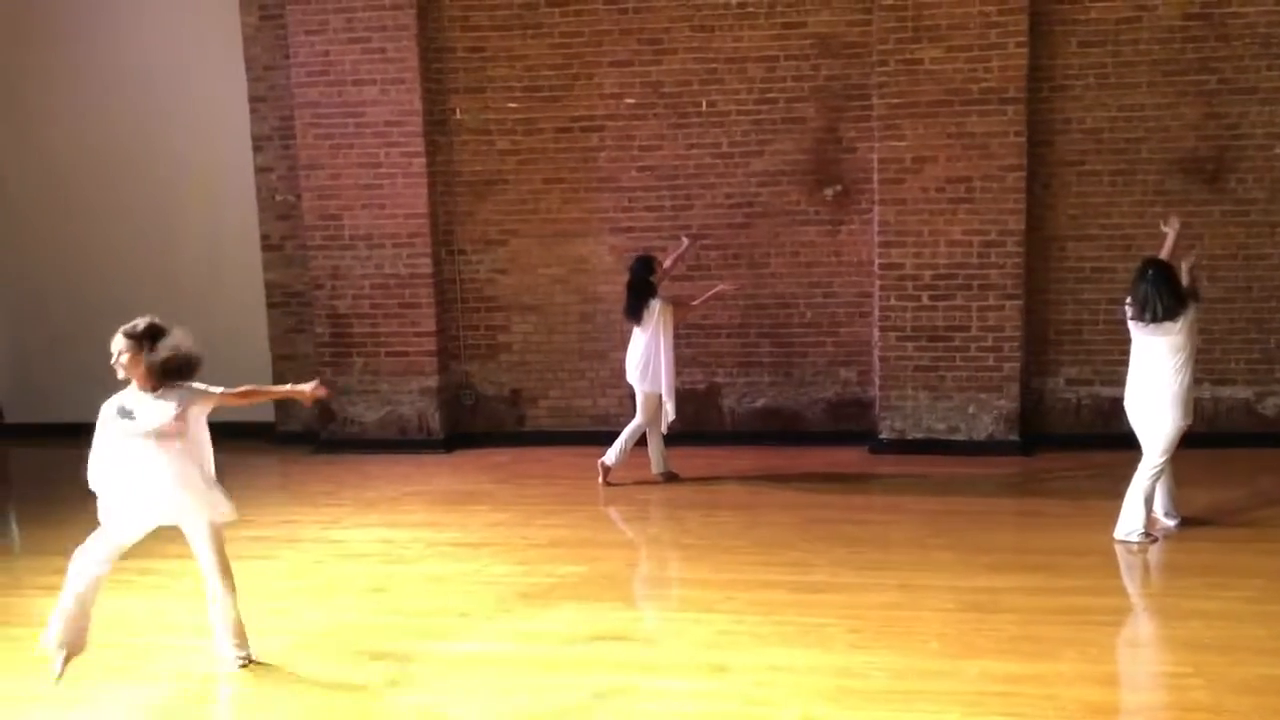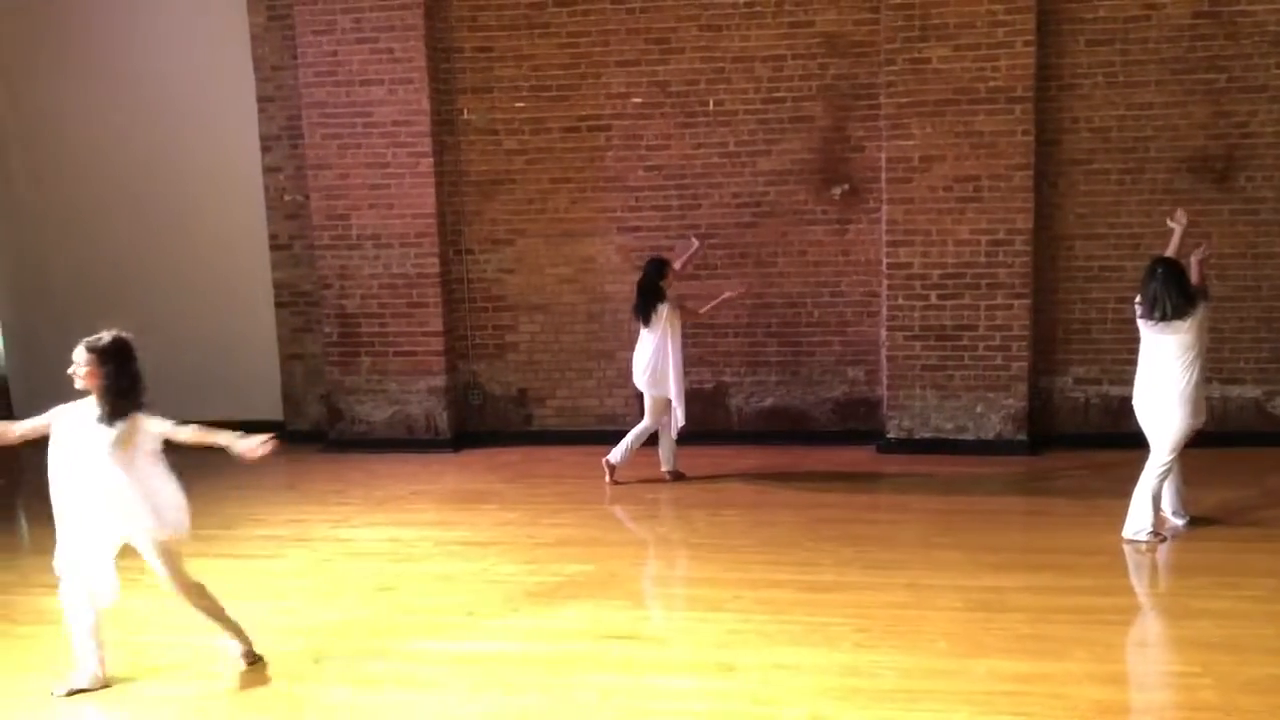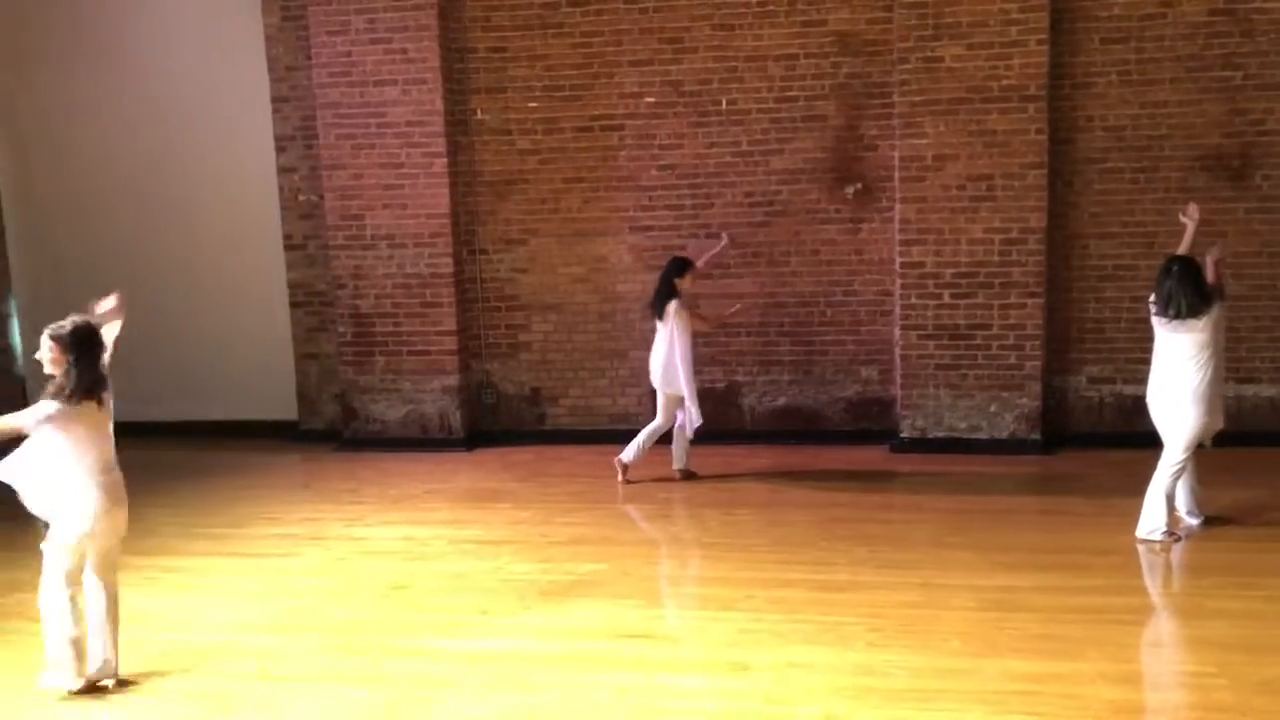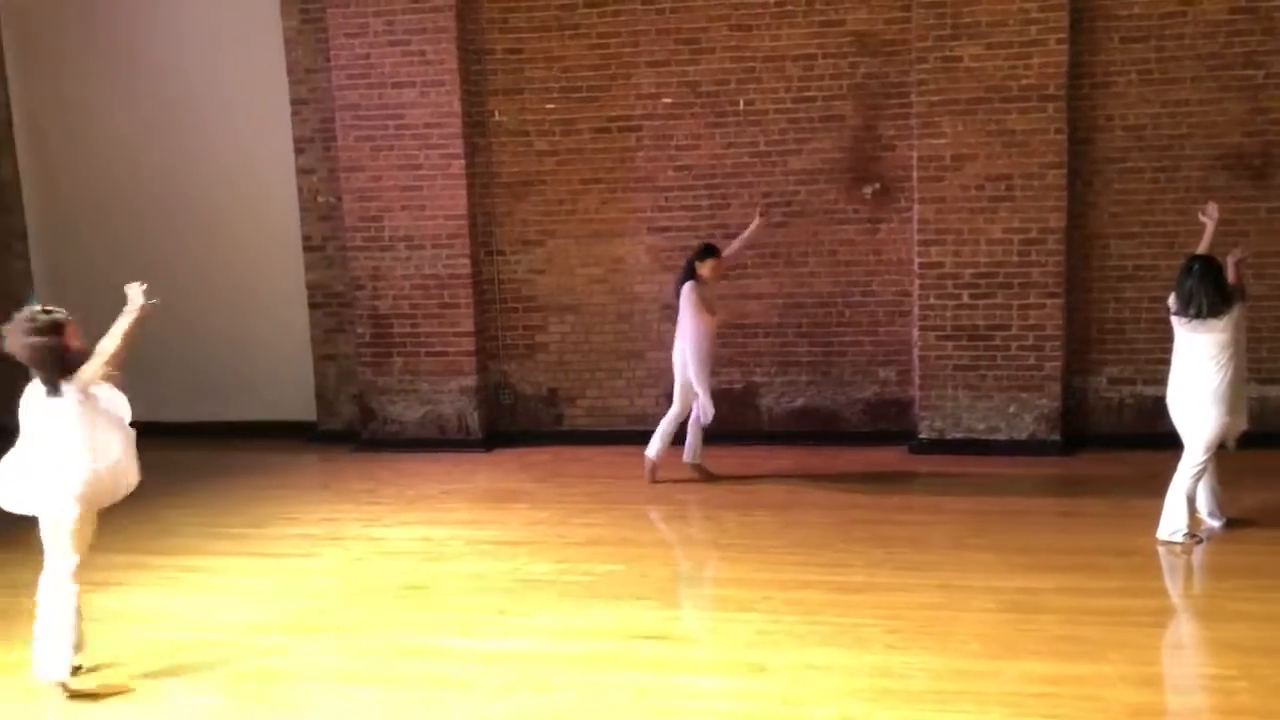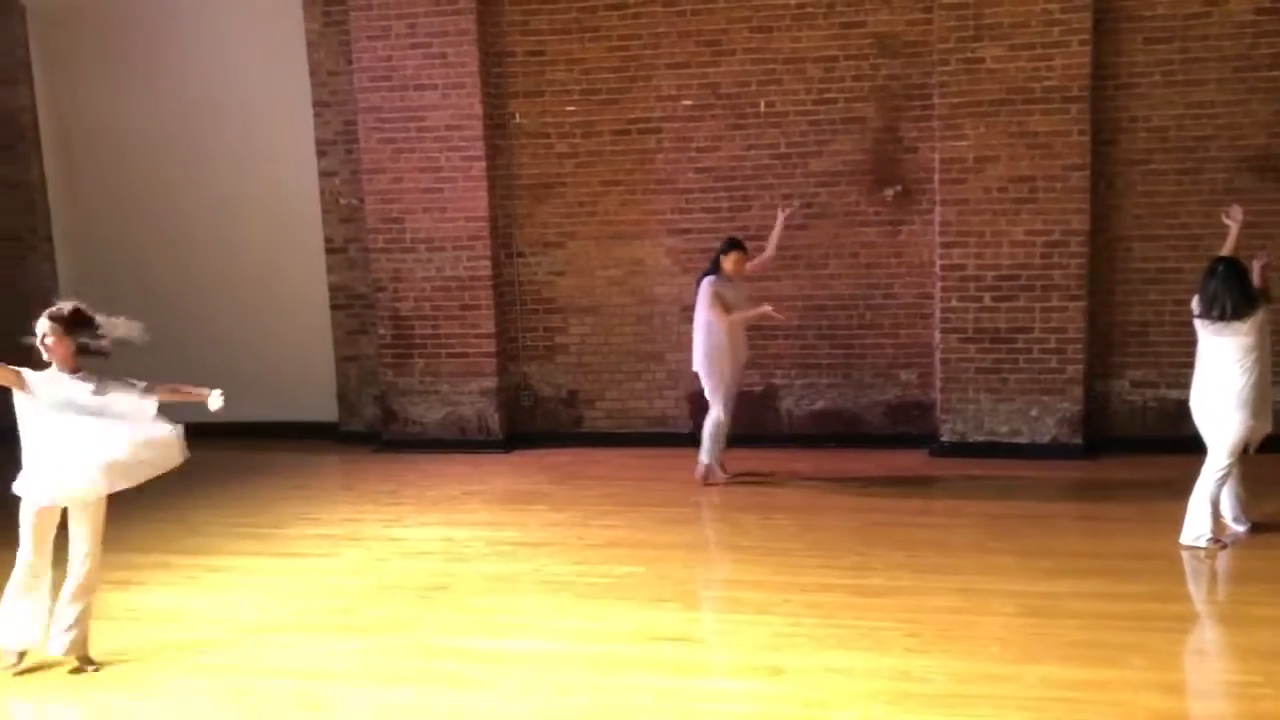
dt=0.2s
person 1, frame 1
left shoulder: (186, 394)
right shoulder: (116, 406)
left elbow: (240, 395)
right elbow: (105, 438)
left wrist: (294, 390)
right wrist: (157, 428)
left hip: (190, 497)
right hip: (137, 501)
left knee: (216, 569)
right knee: (89, 560)
left ankle: (234, 647)
right ankle: (66, 640)
person 1, frame 2
left shoulder: (132, 419)
right shoulder: (69, 415)
left elbow: (184, 432)
left wrist: (238, 441)
left hip: (140, 515)
right hip: (97, 520)
left knee: (179, 584)
right knee: (75, 592)
left ankle: (239, 642)
right ankle: (88, 672)
person 1, frame 3
left shoulder: (60, 407)
right shoulder: (96, 390)
right elbow: (107, 348)
right wrist: (110, 318)
left hip: (82, 507)
right hip: (108, 502)
left knee: (57, 589)
right knee: (102, 582)
left ankle: (74, 671)
right ankle: (104, 666)
person 1, frame 4
left shoulder: (44, 385)
right shoulder: (73, 383)
right elbow: (104, 358)
right wrist: (132, 311)
left hip: (60, 486)
right hip: (72, 494)
left knee: (60, 568)
right knee: (65, 573)
left ankle: (54, 656)
right ankle: (58, 665)
person 1, frame 5
left shoulder: (101, 384)
right shoulder: (32, 381)
left elbow: (154, 391)
left wrist: (199, 393)
left hip: (86, 485)
right hip: (42, 483)
left knee: (85, 564)
right knee: (32, 561)
left ankle: (73, 644)
person 2, frame 1
left shoulder: (1133, 312)
right shoulder: (1185, 317)
left elbow: (1153, 276)
right elbow: (1190, 292)
left wrist: (1172, 236)
right wrist: (1187, 269)
left hip: (1138, 400)
right hip: (1167, 404)
left knee: (1159, 457)
right knee: (1154, 462)
left ankle: (1166, 514)
right ankle: (1130, 528)
person 2, frame 2
left shoulder: (1142, 311)
right shoulder: (1193, 316)
left elbow: (1162, 272)
right elbow: (1199, 289)
left wrist: (1179, 232)
right wrist: (1197, 264)
left hip: (1146, 398)
right hip: (1176, 402)
left knee: (1167, 455)
right knee: (1162, 461)
left ankle: (1174, 513)
right ankle: (1138, 527)
person 2, frame 3
left shoulder: (1157, 310)
right shoulder: (1208, 315)
left elbow: (1175, 270)
right elbow: (1216, 290)
left wrist: (1191, 227)
right wrist: (1213, 265)
left hip: (1160, 397)
right hip: (1190, 401)
left knee: (1182, 454)
right knee: (1175, 460)
left ankle: (1189, 512)
right ankle: (1152, 526)
person 2, frame 4
left shoulder: (1176, 309)
right shoulder: (1229, 315)
left elbow: (1195, 268)
right elbow: (1236, 290)
left wrist: (1210, 227)
right wrist: (1234, 266)
left hip: (1180, 397)
right hip: (1210, 402)
left knee: (1202, 455)
right knee: (1195, 461)
left ankle: (1210, 515)
right ankle: (1173, 528)
person 2, frame 5
left shoulder: (1200, 311)
right shoulder: (1253, 318)
left elbow: (1219, 272)
right elbow: (1259, 293)
left wrist: (1234, 229)
right wrist: (1259, 270)
left hip: (1203, 400)
right hip: (1234, 405)
left knee: (1227, 459)
right knee: (1219, 465)
left ankle: (1235, 519)
right ankle: (1197, 532)
person 3, frame 1
left shoulder: (642, 297)
right shoulder: (659, 305)
left elbow: (667, 268)
right elbow: (691, 307)
left wrist: (685, 248)
right wrist: (716, 290)
left hip: (644, 364)
right hip: (648, 367)
left knee: (655, 418)
right knee: (643, 419)
left ankle: (661, 468)
right ankle: (608, 461)
person 3, frame 2
left shoulder: (650, 299)
right shoulder: (668, 308)
left elbow: (676, 268)
right elbow: (698, 314)
left wrist: (694, 249)
right wrist: (724, 297)
left hip: (651, 366)
right hip: (656, 369)
left knee: (667, 416)
right knee: (652, 422)
left ankle: (669, 466)
right ankle: (613, 459)
person 3, frame 3
left shoulder: (669, 297)
right shoulder: (677, 307)
left elbow: (697, 265)
right elbow: (706, 325)
left wrist: (721, 246)
right wrist: (733, 312)
left hip: (671, 366)
right hip: (671, 368)
left knee: (685, 415)
right knee: (663, 421)
left ankle: (681, 465)
right ankle: (625, 459)
person 3, frame 4
left shoulder: (702, 282)
right shoulder: (691, 289)
left elbow: (731, 250)
right elbow: (712, 321)
left wrist: (754, 227)
left hip: (699, 355)
right hip: (690, 356)
left knee: (701, 407)
right knee: (680, 408)
left ankle: (692, 459)
right ankle: (653, 456)
person 3, frame 5
left shoulder: (738, 279)
right shoulder: (710, 285)
left elbow: (768, 254)
right elbow: (725, 318)
left wrist: (780, 222)
right wrist: (758, 312)
left hip: (733, 353)
right hip: (715, 354)
left knee: (725, 407)
right knee: (718, 409)
left ankle: (714, 457)
right ankle: (706, 461)
